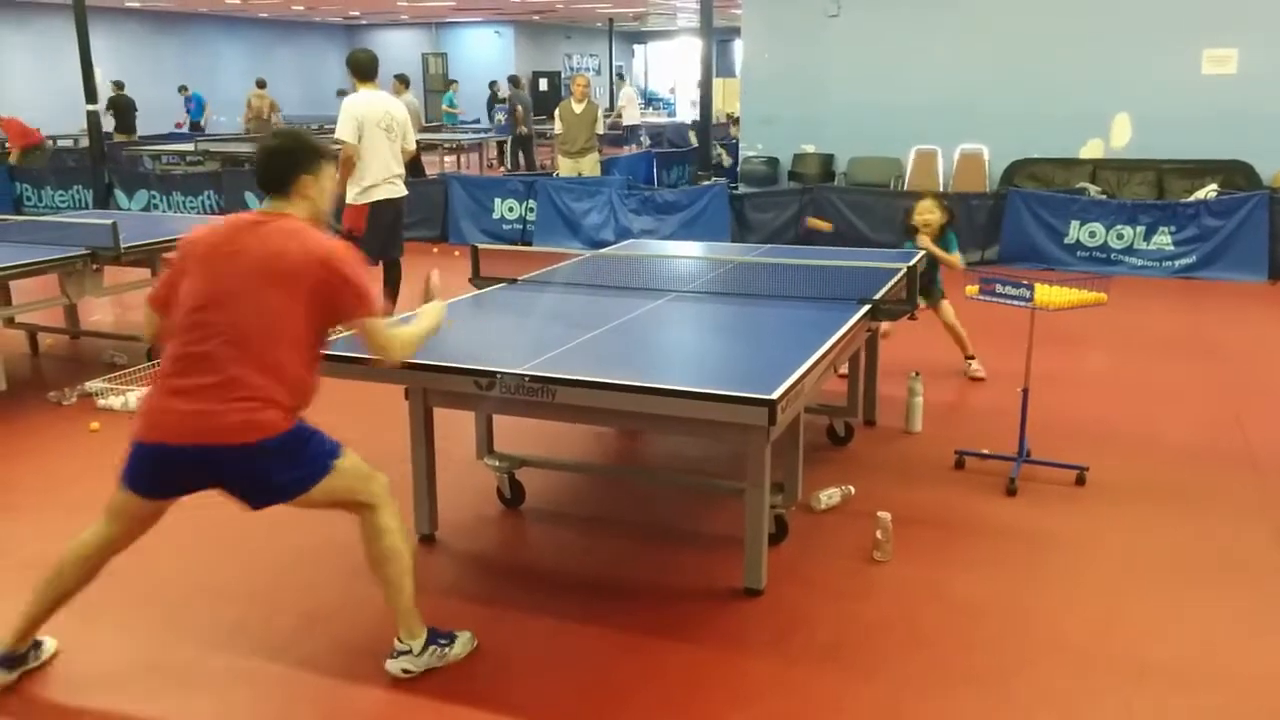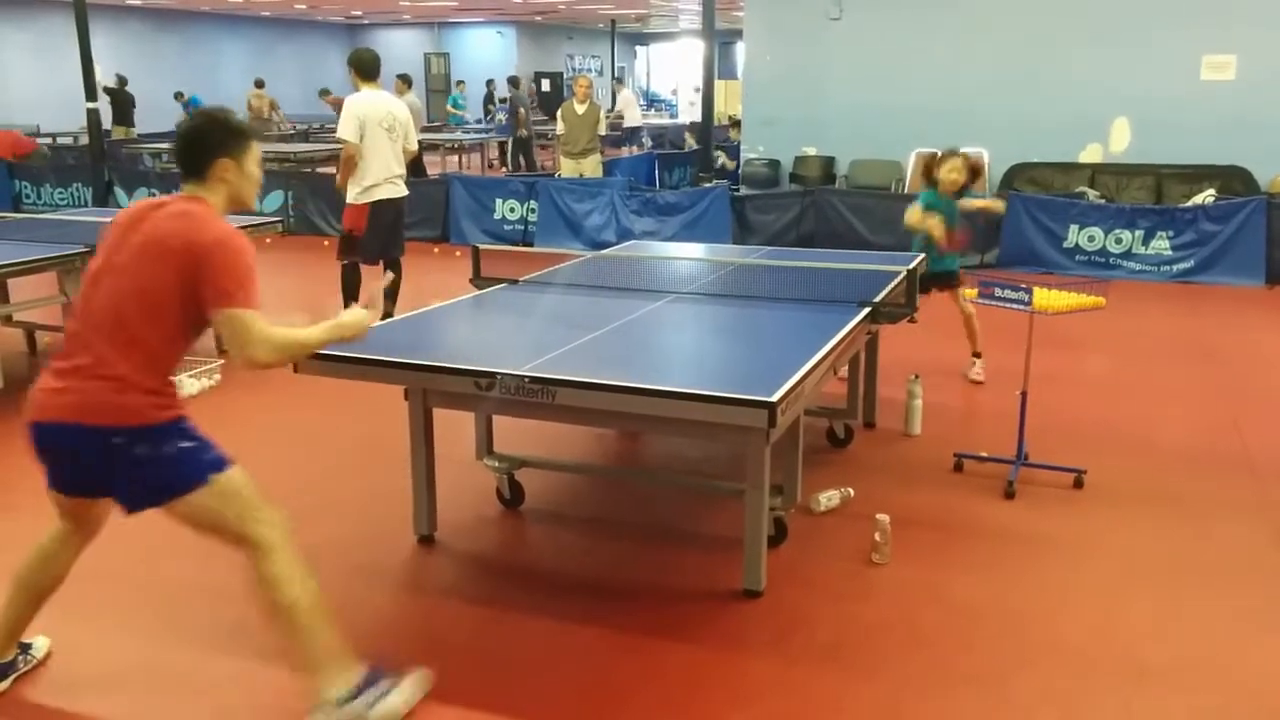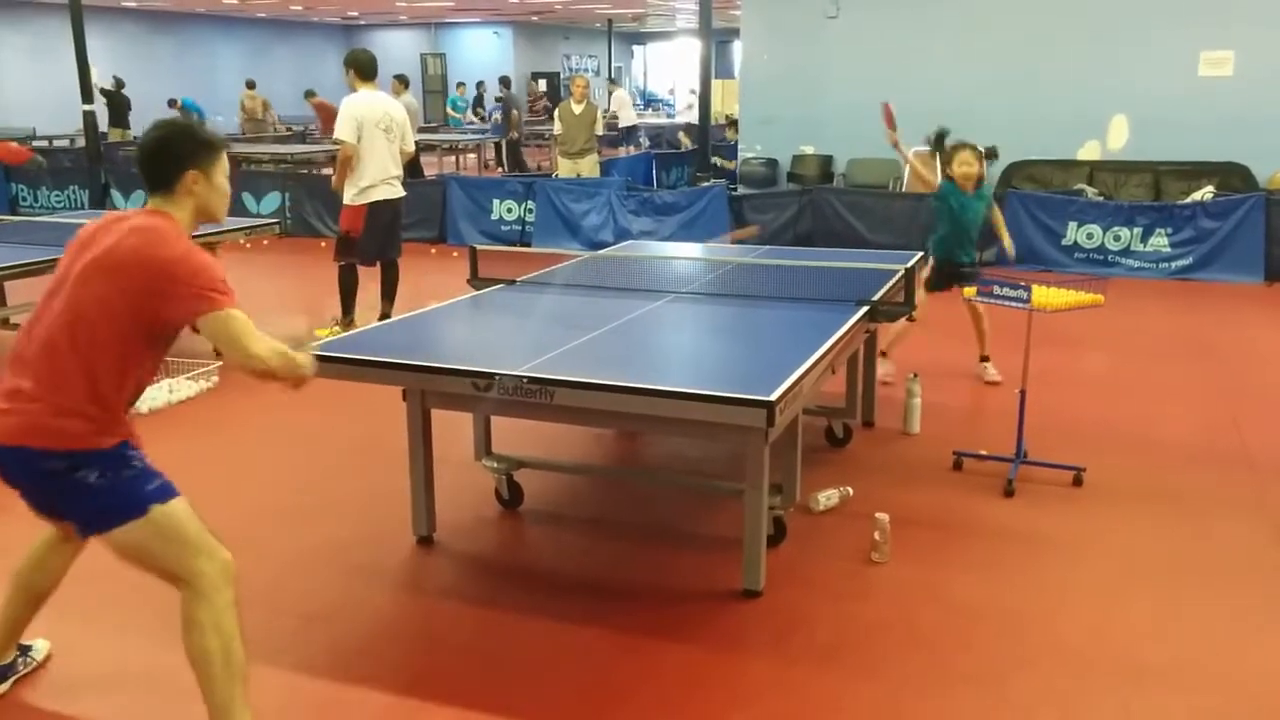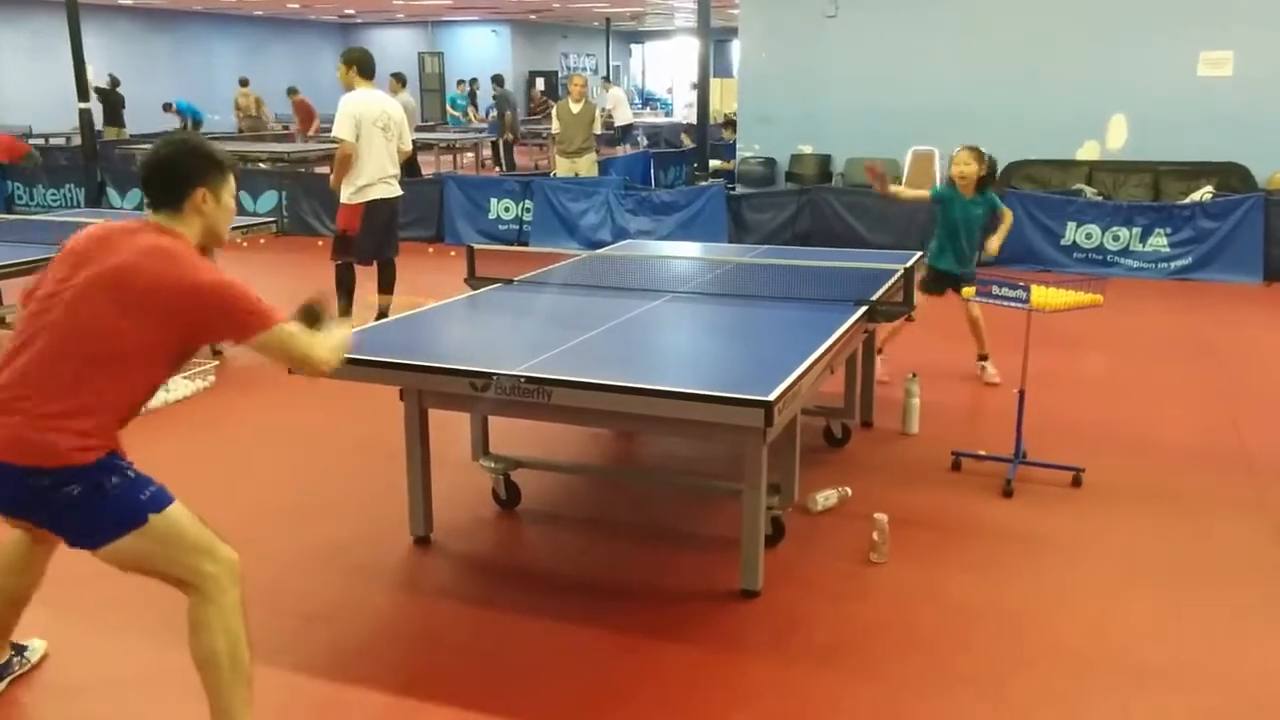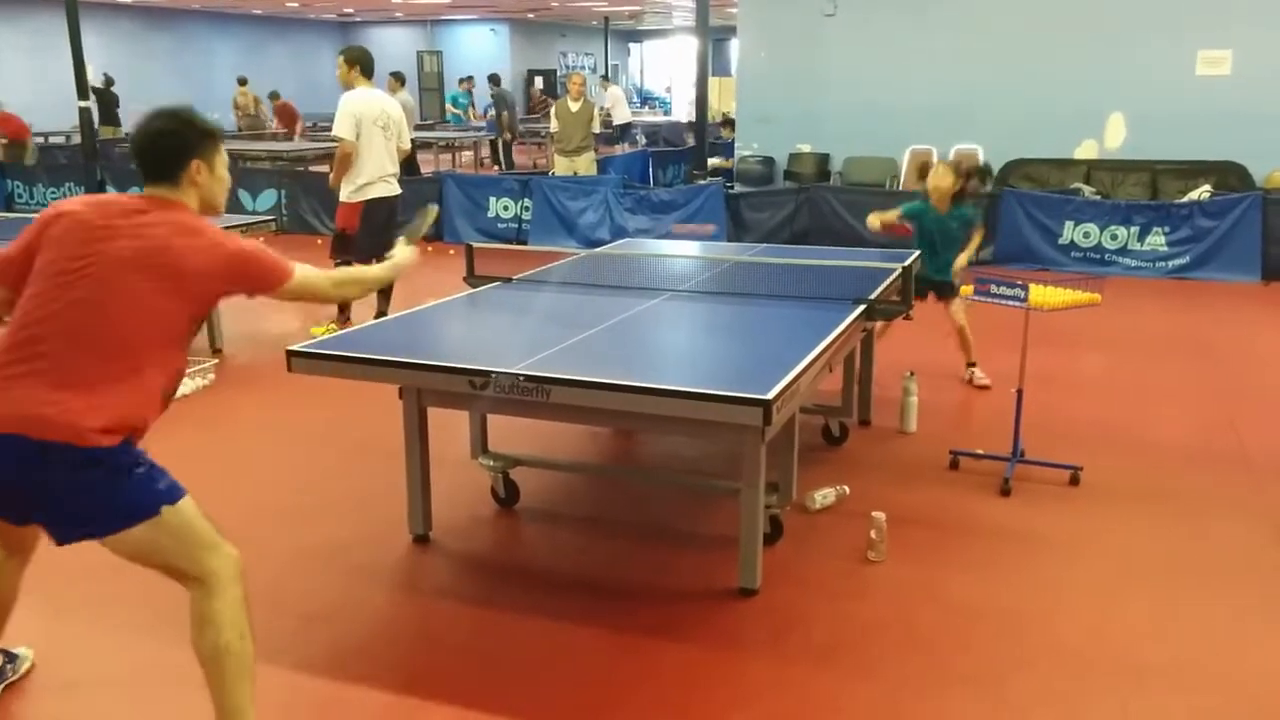
dt=0.2s
person 1, frame 1
left shoulder: (202, 240)
right shoulder: (331, 255)
left elbow: (155, 326)
right elbow: (395, 349)
right wrist: (432, 314)
left hip: (164, 426)
right hip: (253, 436)
left knee: (112, 530)
right knee: (375, 497)
right ankle: (412, 642)
person 1, frame 2
left shoulder: (135, 217)
right shoulder: (217, 238)
right elbow: (257, 350)
right wrist: (341, 325)
left hip: (53, 412)
right hip: (128, 421)
left knee: (76, 527)
right knee: (267, 536)
person 1, frame 3
left shoulder: (104, 230)
right shoulder: (178, 256)
right elbow: (259, 360)
right wrist: (299, 363)
right hip: (73, 443)
left knee: (72, 528)
right knee: (209, 573)
person 1, frame 4
left shoulder: (89, 240)
right shoulder: (198, 282)
right elbow: (315, 357)
right wrist: (340, 336)
right hip: (58, 461)
right knee: (216, 574)
person 1, frame 5
left shoulder: (67, 215)
right shoulder: (218, 251)
right elbow: (329, 286)
right wrist: (394, 264)
right hip: (83, 446)
right knee: (217, 574)
person 2, frame 1
left shoulder: (353, 103)
right shoulder: (396, 105)
left elbow: (348, 153)
right elbow: (410, 150)
left wrist: (342, 179)
left hip: (364, 195)
right hip: (395, 192)
right knee: (391, 256)
right ankle: (389, 312)
person 2, frame 2
left shoulder: (355, 102)
right shoulder: (398, 104)
left elbow: (350, 151)
right elbow: (412, 150)
left wrist: (342, 178)
left hip: (366, 194)
right hip: (396, 192)
left knee: (349, 258)
right knee: (392, 257)
right ankle: (388, 315)
person 2, frame 3
left shoulder: (352, 103)
right shoulder: (395, 106)
left elbow: (348, 152)
right elbow: (408, 151)
left wrist: (338, 179)
left hip: (362, 196)
right hip: (392, 193)
left knee: (346, 260)
right knee: (388, 259)
left ankle: (346, 323)
right ankle: (385, 317)
person 2, frame 4
left shoulder: (351, 101)
right shoulder: (392, 104)
left elbow: (347, 150)
right elbow: (406, 150)
left wrist: (337, 178)
left hip: (359, 194)
right hip: (390, 191)
left knee: (344, 258)
right knee: (386, 257)
left ankle: (344, 319)
right ankle: (383, 315)
person 2, frame 5
left shoulder: (350, 100)
right shoulder: (391, 103)
left elbow: (346, 149)
right elbow: (404, 149)
left wrist: (335, 177)
left hip: (359, 193)
right hip: (388, 190)
left knee: (342, 258)
right knee: (383, 257)
left ankle: (342, 320)
right ankle: (381, 315)
person 3, frame 1
left shoulder: (946, 237)
right shoulder: (910, 247)
left elbow: (958, 265)
left wrist: (932, 248)
left hip: (930, 286)
left knee: (951, 323)
right knee: (883, 329)
left ankle: (971, 360)
person 3, frame 2
left shoulder: (964, 197)
right shoulder: (928, 197)
left elbow: (999, 206)
right elbow: (910, 219)
left wrist: (980, 203)
right wrist: (930, 227)
left hip: (949, 265)
right hip: (923, 265)
left knee: (968, 312)
left ankle: (976, 359)
person 3, frame 3
left shoulder: (983, 194)
right shoulder: (946, 189)
left elbow: (995, 213)
right elbow: (922, 174)
left wrist: (1006, 237)
right wrist: (900, 148)
left hip: (968, 260)
right hip: (942, 258)
left knee: (978, 311)
right knee: (917, 313)
left ankle: (985, 362)
right ankle: (883, 356)
person 3, frame 4
left shoulder: (987, 199)
right shoulder: (945, 193)
left elbow: (1008, 216)
right elbow: (911, 195)
left wrist: (997, 239)
right wrist: (886, 188)
left hip: (965, 267)
right hip: (937, 263)
left knee: (975, 316)
right knee: (911, 312)
left ankle: (984, 361)
right ankle: (877, 354)
person 3, frame 5
left shoulder: (963, 212)
right shoulder: (916, 208)
left elbow: (978, 232)
right elbow: (885, 218)
left wrist: (965, 255)
right wrist: (875, 220)
left hip: (945, 277)
right hip: (916, 274)
left knee: (960, 323)
left ankle: (971, 367)
